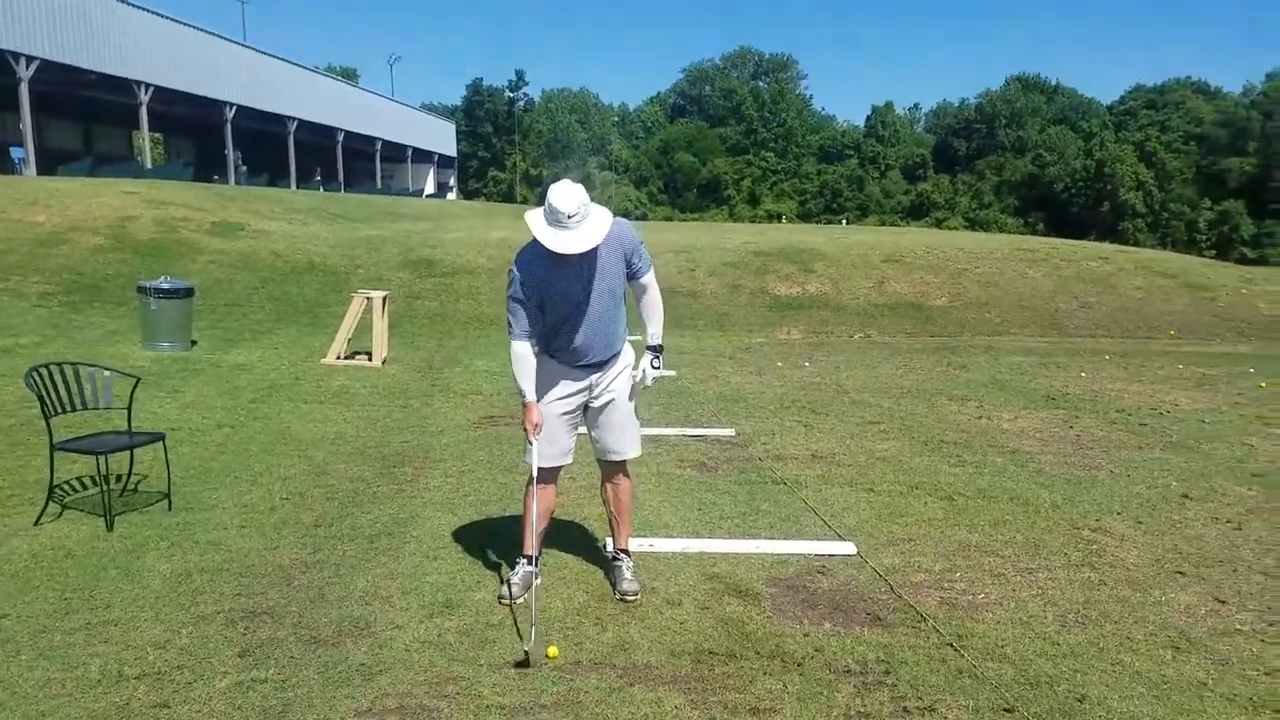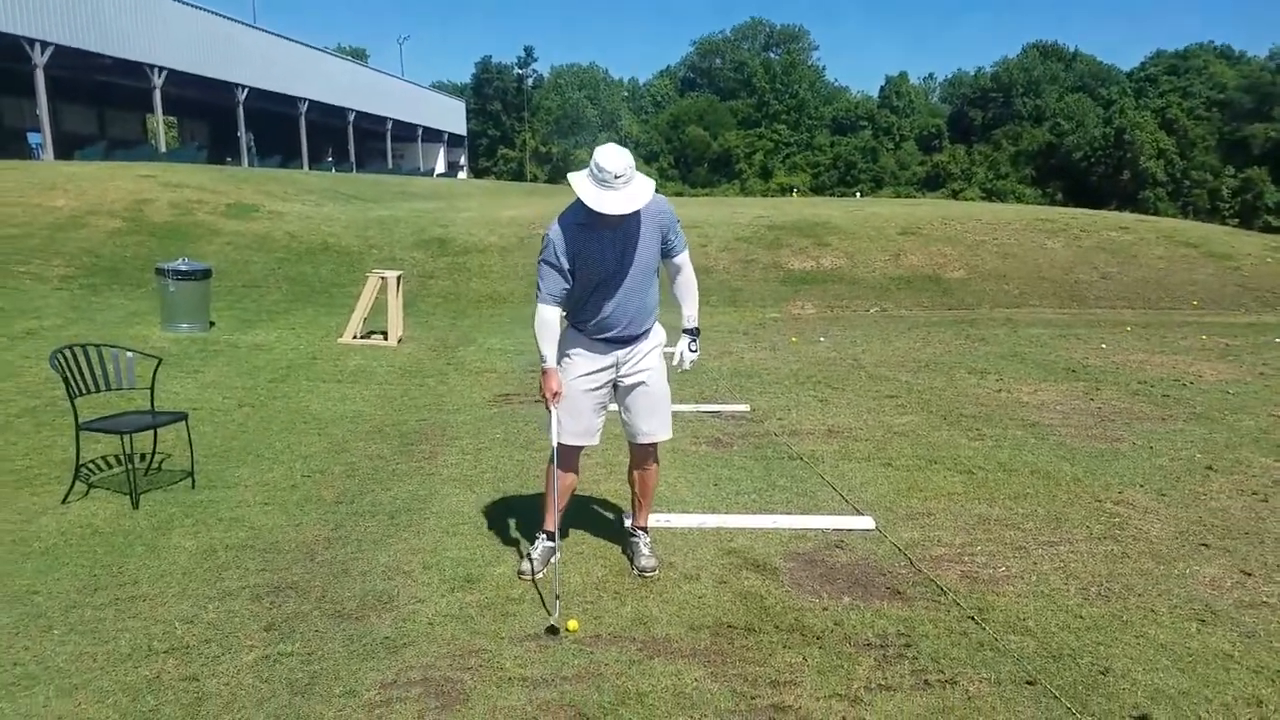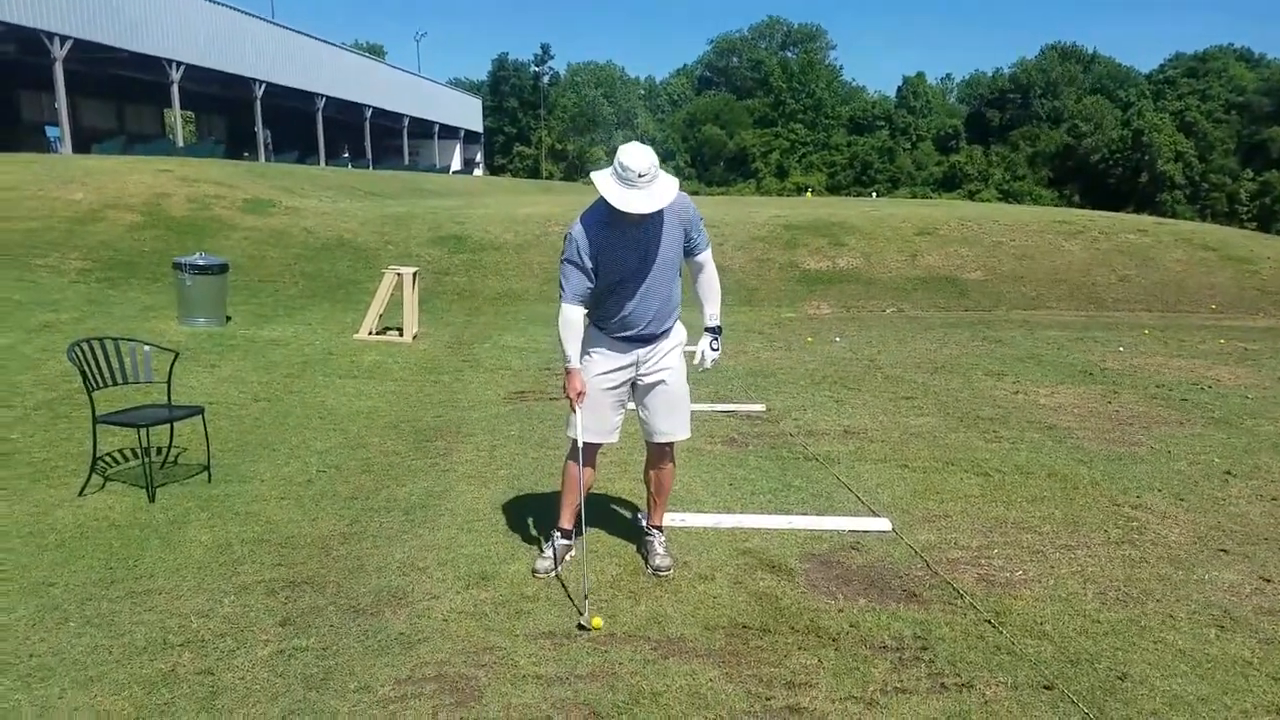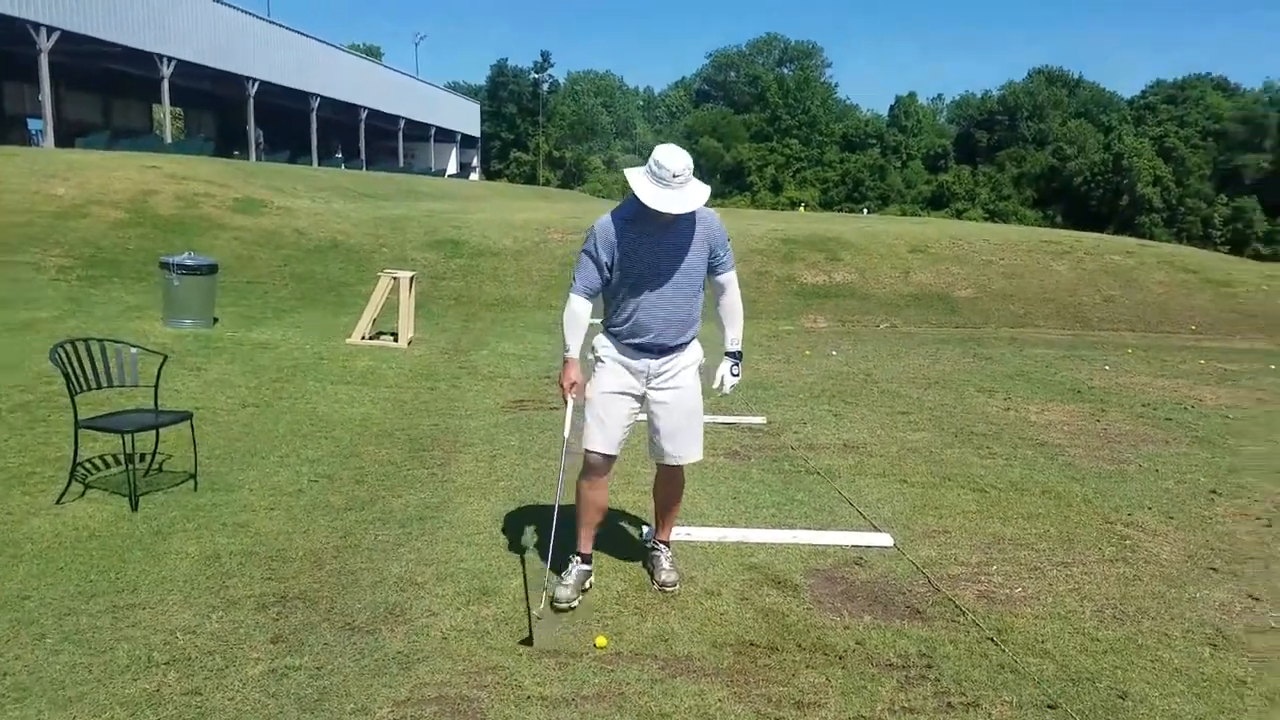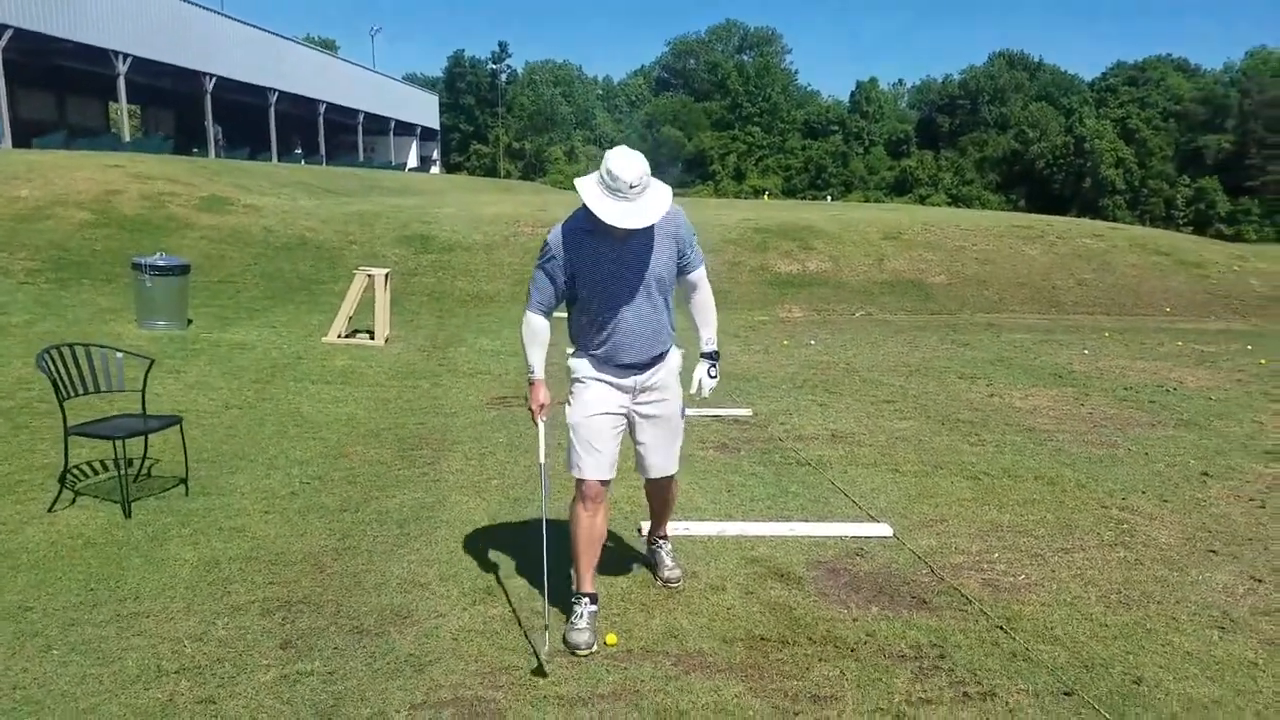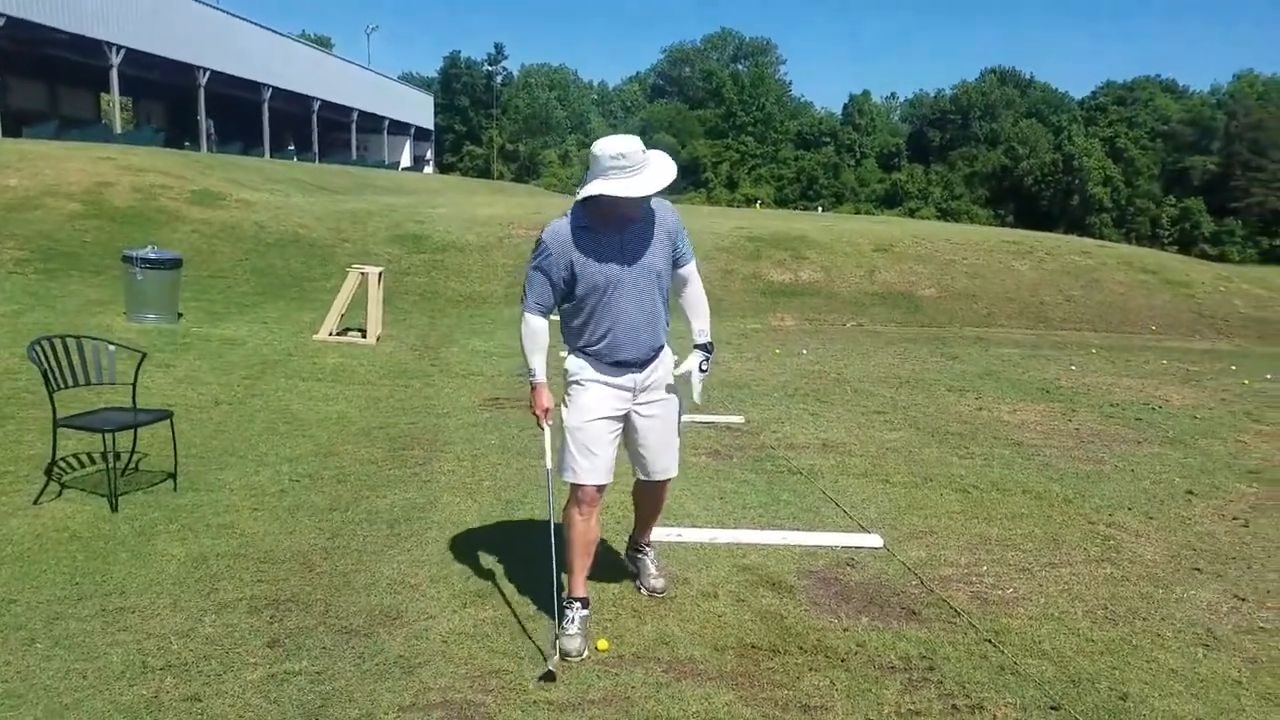
dt=0.5s
person 1, frame 1
left shoulder: (620, 235)
right shoulder: (527, 266)
left elbow: (646, 287)
right elbow: (521, 340)
left wrist: (653, 348)
right wrist: (530, 400)
left hip: (613, 369)
right hip: (556, 374)
left knee: (616, 466)
right knee: (545, 469)
left ankle: (621, 557)
right ankle: (528, 561)
person 1, frame 2
left shoulder: (658, 212)
right shoulder: (563, 231)
left elbow: (680, 269)
right elbow: (548, 304)
left wrist: (690, 329)
right wrist: (548, 367)
left hip: (644, 347)
right hip: (585, 350)
left knee: (645, 447)
right knee: (568, 448)
left ankle: (639, 533)
right ankle: (548, 537)
person 1, frame 3
left shoulder: (681, 211)
right shoulder: (586, 230)
left elbow: (703, 267)
right elbow: (572, 304)
left wrist: (712, 328)
right wrist: (573, 367)
left hip: (664, 346)
right hip: (605, 348)
left knee: (663, 446)
right knee: (586, 444)
left ankle: (654, 532)
right ankle: (563, 534)
person 1, frame 4
left shoulder: (708, 225)
right shoulder: (609, 227)
left elbow: (726, 288)
right elbow: (580, 296)
left wrist: (733, 351)
right wrist: (571, 358)
left hip: (678, 362)
right hip: (618, 358)
left knee: (673, 464)
right knee: (596, 460)
left ankle: (660, 547)
right ankle: (582, 559)
person 1, frame 5
left shoulder: (673, 223)
right shoulder: (565, 240)
left elbow: (697, 286)
right elbow: (538, 311)
left wrist: (709, 352)
right wrist: (537, 377)
left hip: (660, 372)
right hip: (596, 377)
left knee: (661, 474)
right knee: (591, 488)
left ankle: (657, 541)
right ankle: (585, 600)
person 1, frame 6
left shoulder: (663, 218)
right shoulder: (560, 238)
left elbow: (688, 280)
right elbow: (536, 313)
left wrist: (702, 344)
right wrist: (538, 382)
left hip: (656, 372)
right hip: (593, 378)
left knee: (657, 477)
right knee: (586, 492)
left ankle: (639, 548)
right ankle: (575, 604)
